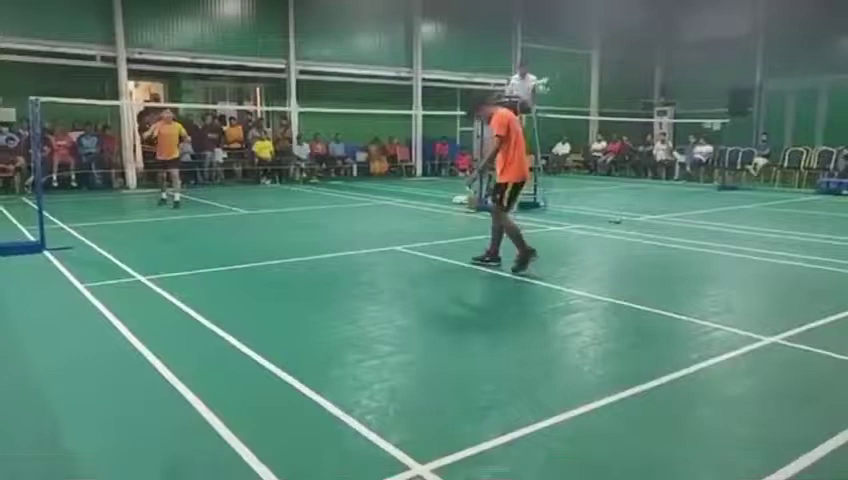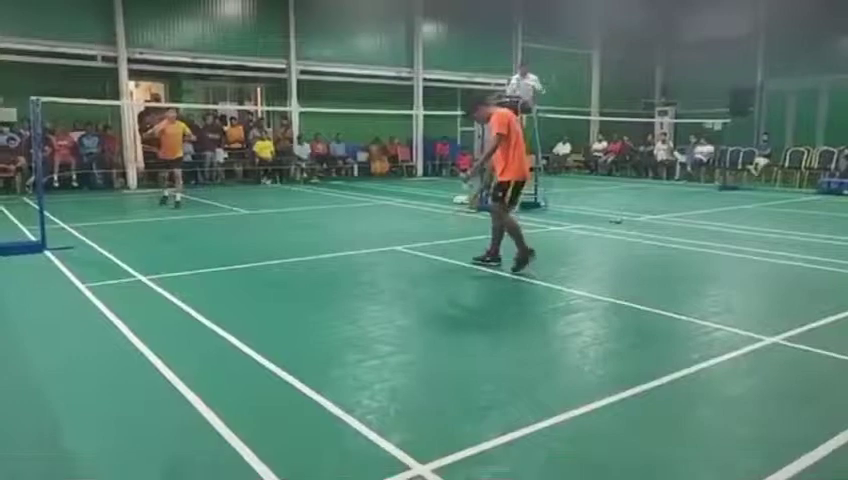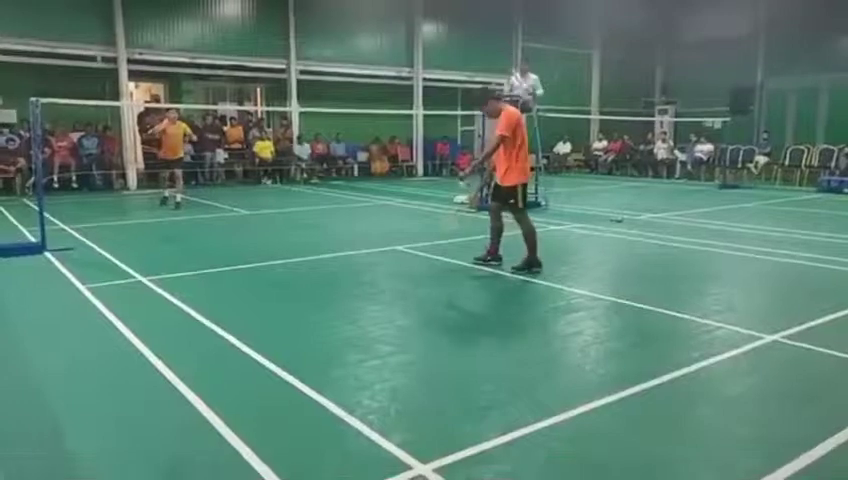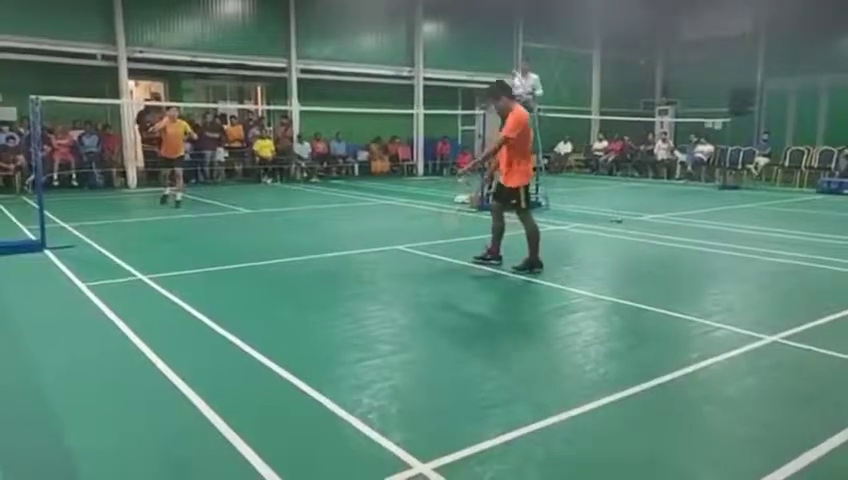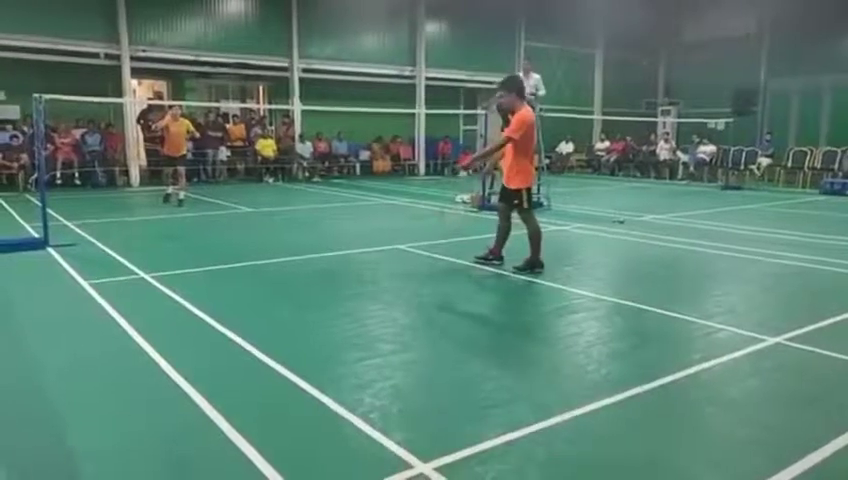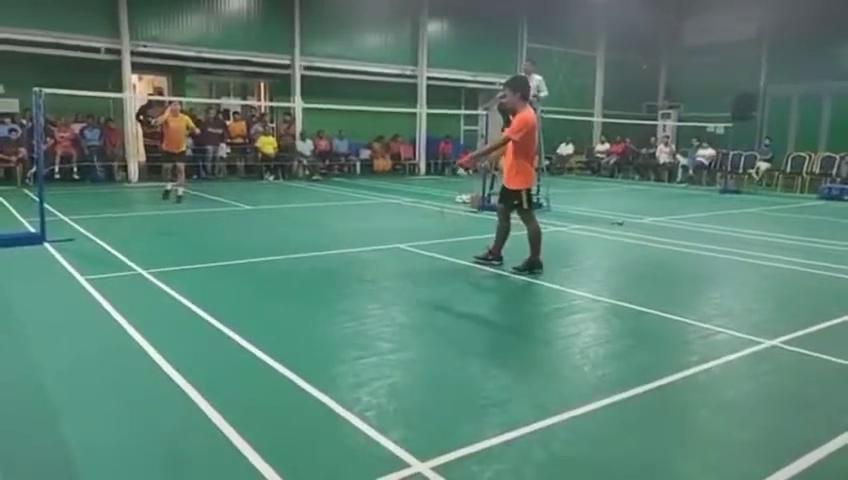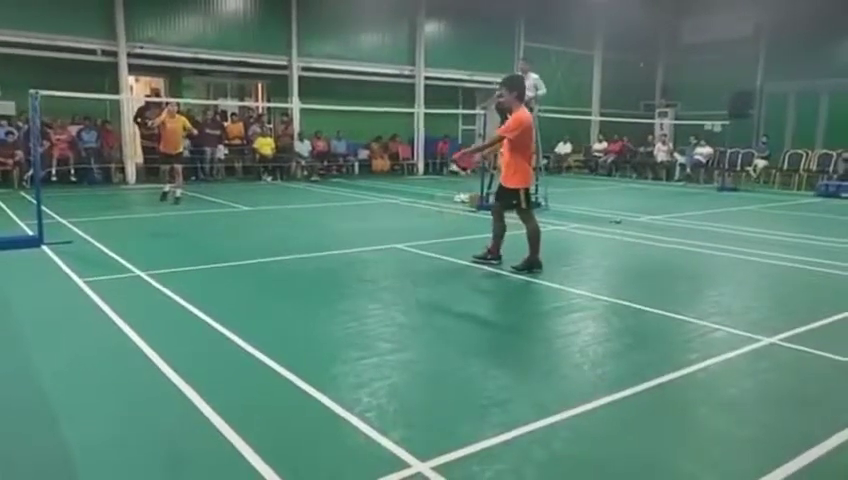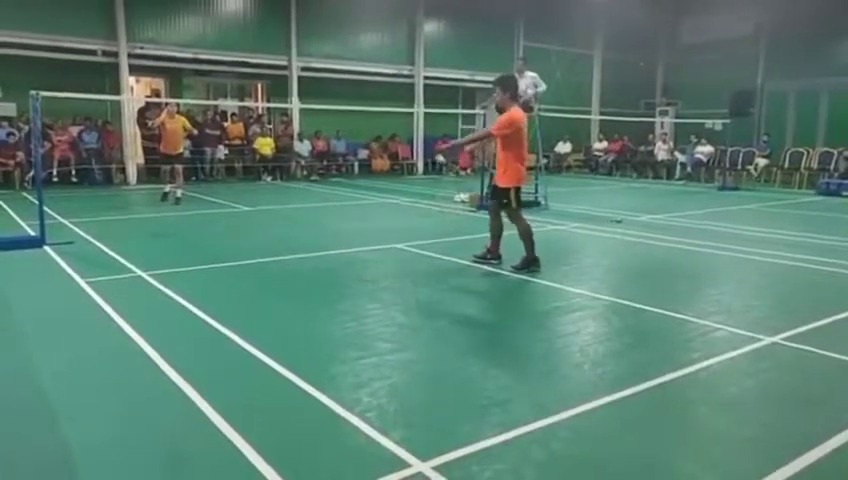
dt=0.2s
person 1, frame 1
left shoulder: (500, 116)
right shoulder: (505, 116)
left elbow: (496, 148)
left wrist: (478, 171)
left hip: (512, 173)
right hip: (509, 172)
left knee: (500, 213)
right knee: (495, 210)
left ankle: (525, 251)
right ankle: (493, 254)
person 1, frame 2
left shoulder: (500, 115)
right shoulder: (500, 117)
left elbow: (494, 145)
left wrist: (475, 167)
right wrist: (489, 173)
left hip: (513, 173)
right hip: (507, 172)
left knee: (501, 211)
right knee: (496, 210)
left ankle: (524, 251)
right ankle: (493, 254)
person 1, frame 3
left shoulder: (509, 114)
right shoulder: (505, 115)
left elbow: (494, 145)
left wrist: (474, 165)
right wrist: (489, 171)
left hip: (515, 175)
right hip: (504, 174)
left knee: (520, 216)
right knee: (494, 210)
left ankle: (533, 260)
right ankle: (493, 253)
person 1, frame 4
left shoulder: (518, 115)
right shoulder: (512, 115)
left elbow: (497, 146)
left wrist: (473, 164)
right wrist: (491, 170)
left hip: (518, 176)
right hip: (507, 175)
left knee: (525, 216)
right knee: (496, 209)
left ankle: (534, 260)
right ankle: (494, 253)
person 1, frame 5
left shoulder: (524, 116)
right shoulder: (518, 115)
left elbow: (500, 144)
left wrist: (474, 159)
right wrist: (493, 163)
left hip: (520, 177)
right hip: (510, 176)
left knee: (527, 217)
right knee: (503, 212)
left ankle: (535, 261)
right ankle: (496, 253)
person 1, frame 6
left shoulder: (525, 117)
right shoulder: (521, 116)
left elbow: (499, 143)
left wrist: (473, 156)
left hip: (520, 177)
right hip: (511, 176)
left knee: (528, 217)
right knee: (503, 213)
left ankle: (535, 261)
right ankle: (495, 254)
person 1, frame 7
left shoulder: (520, 117)
right shoulder: (517, 116)
left elbow: (492, 141)
right elbow: (502, 142)
left wrist: (466, 152)
right wrist: (479, 155)
left hip: (518, 177)
right hip: (508, 176)
left knee: (526, 217)
right knee: (497, 211)
left ankle: (534, 260)
right ankle: (494, 253)
person 1, frame 8
left shoulder: (512, 117)
right shoulder: (512, 115)
left elbow: (482, 135)
right elbow: (489, 136)
left wrist: (454, 144)
right wrist: (466, 145)
left hip: (510, 176)
right hip: (503, 174)
left knee: (515, 216)
right knee: (494, 210)
left ankle: (531, 258)
right ankle: (493, 252)
